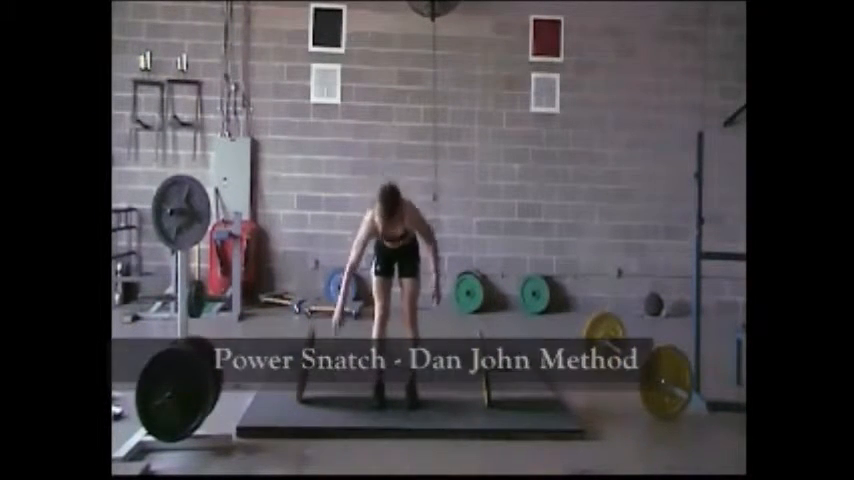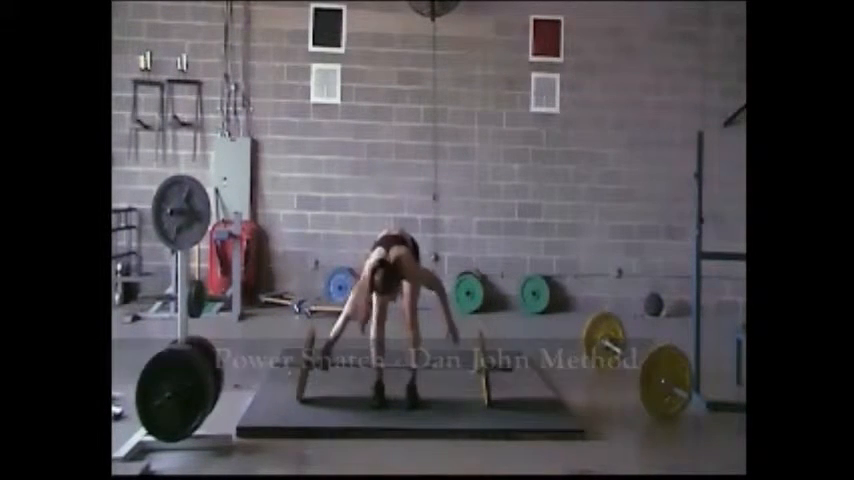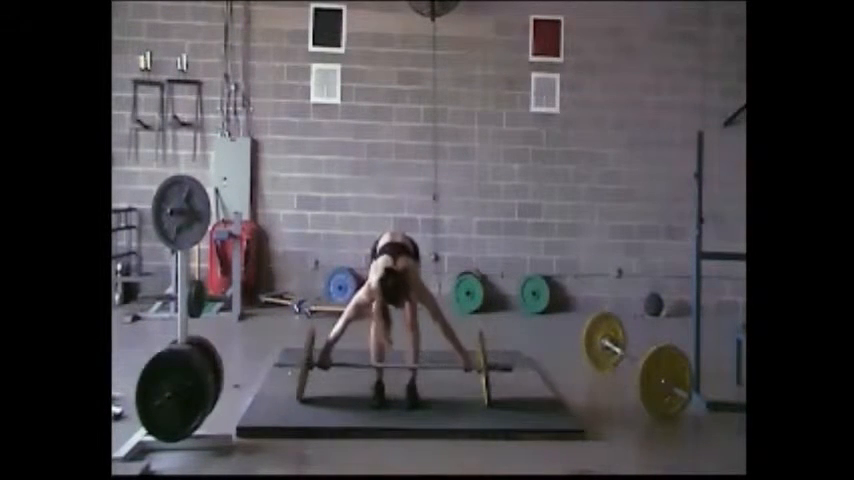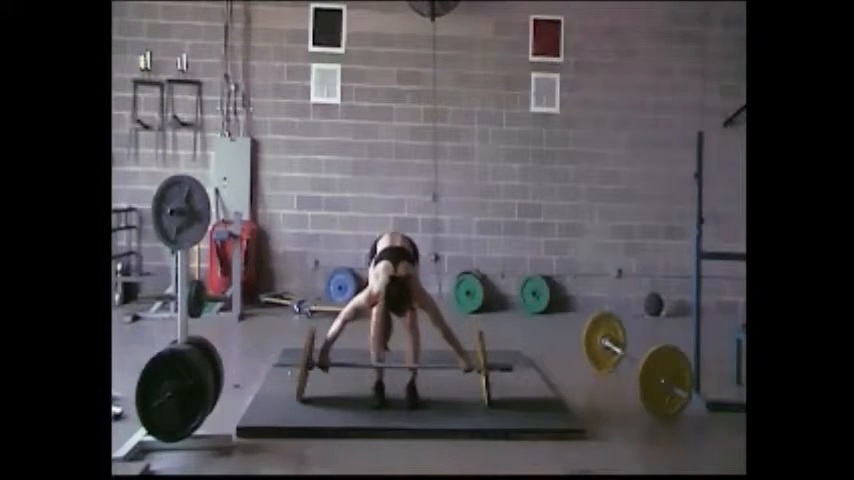
dt=0.4s
person 1, frame 1
left shoulder: (411, 215)
right shoulder: (370, 219)
left elbow: (432, 243)
right elbow: (352, 262)
left wrist: (436, 279)
right wrist: (340, 305)
left hip: (408, 252)
right hip: (382, 253)
left knee: (409, 317)
right knee: (381, 315)
left ankle: (411, 382)
right ankle: (378, 381)
person 1, frame 2
left shoulder: (410, 270)
right shoulder: (368, 277)
left elbow: (438, 287)
right elbow: (346, 314)
left wrist: (449, 322)
right wrist: (327, 349)
left knee: (411, 318)
right knee: (377, 317)
left ankle: (412, 383)
right ankle: (378, 382)
person 1, frame 3
left shoulder: (414, 286)
right shoulder: (372, 287)
left elbow: (440, 321)
right elbow: (345, 319)
left wrist: (462, 354)
right wrist: (326, 351)
left knee: (411, 321)
right knee: (378, 320)
left ankle: (412, 383)
right ankle: (378, 383)
person 1, frame 4
left shoulder: (416, 293)
right shoulder: (373, 292)
left elbow: (442, 326)
right elbow: (342, 318)
left wrist: (463, 356)
right wrist: (324, 351)
left knee: (411, 322)
right knee: (376, 321)
left ankle: (412, 383)
right ankle: (378, 383)
